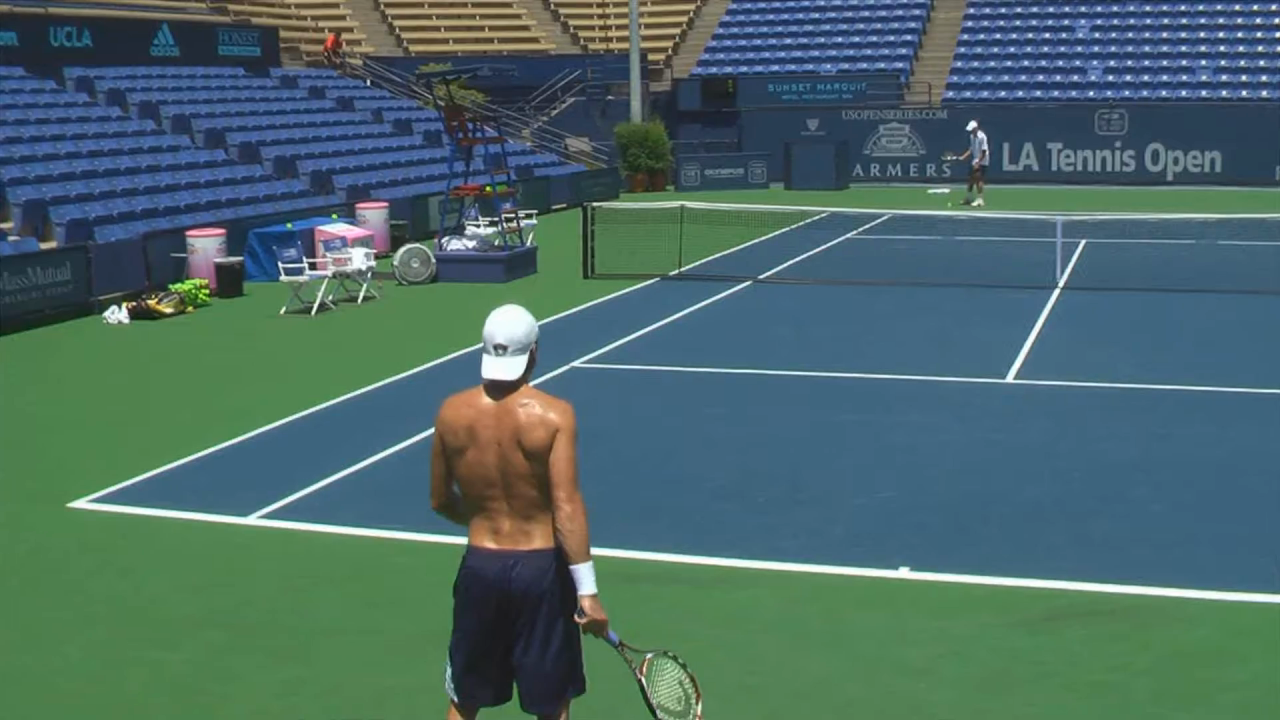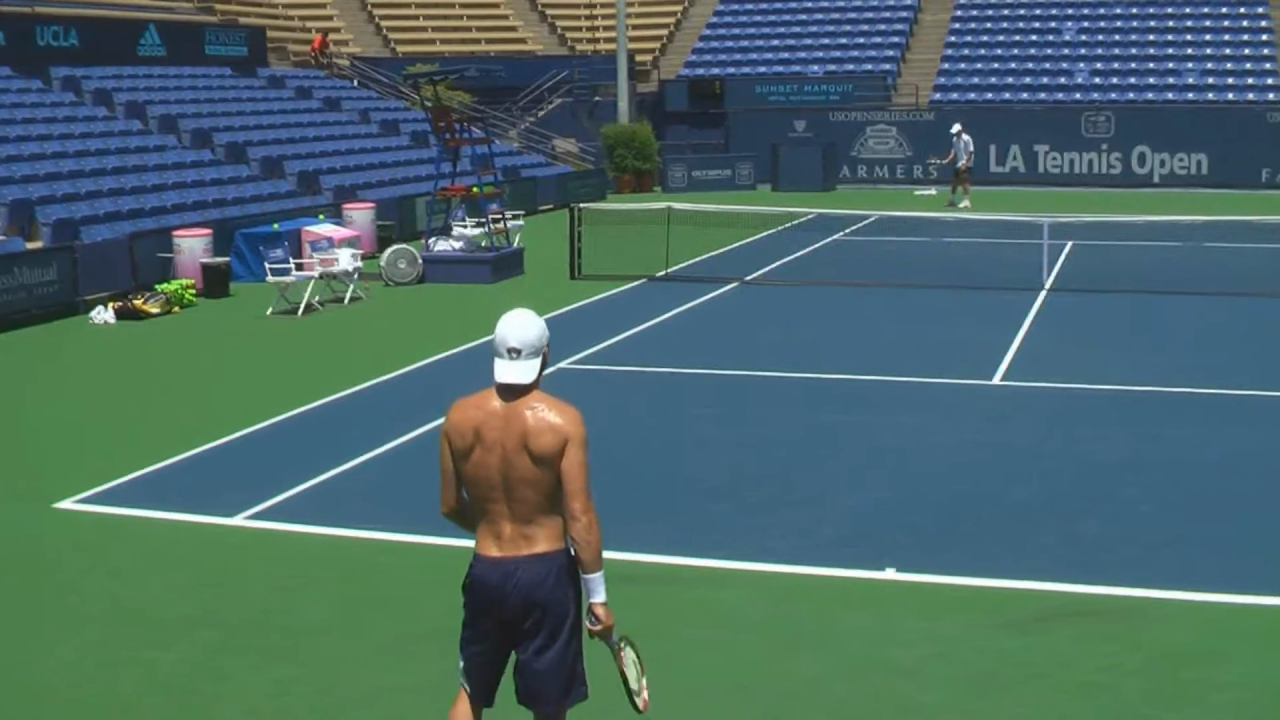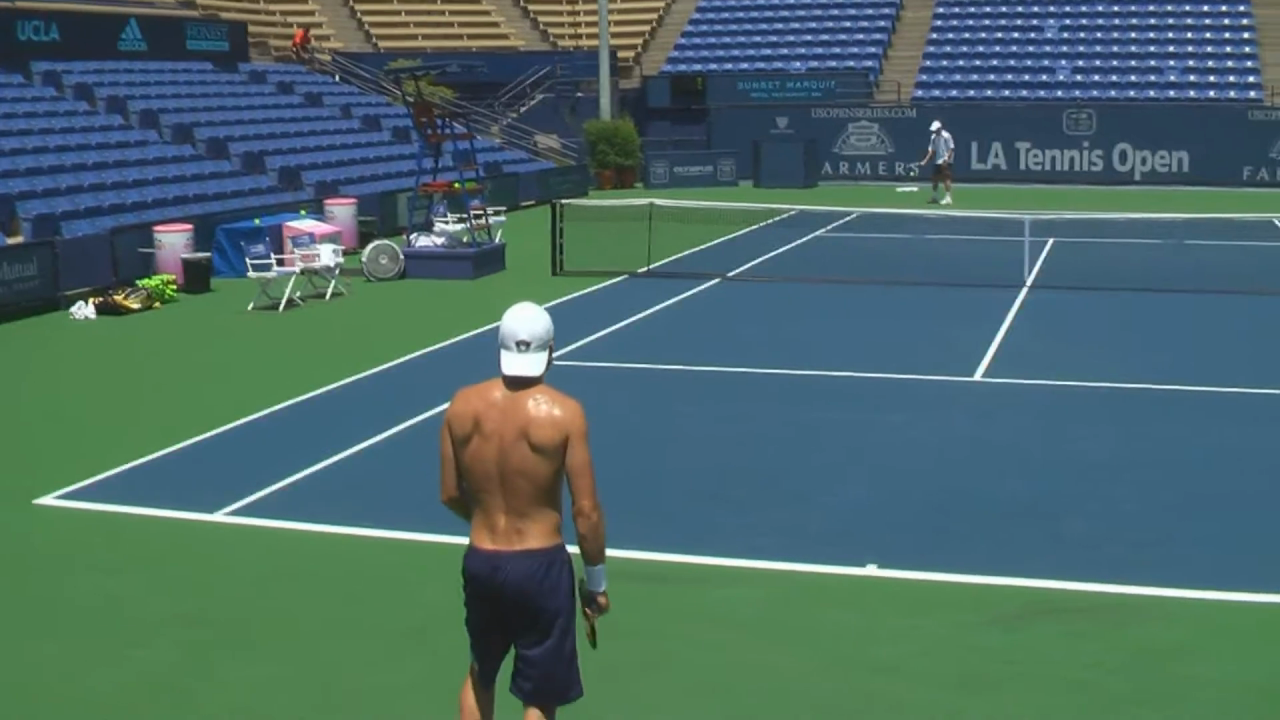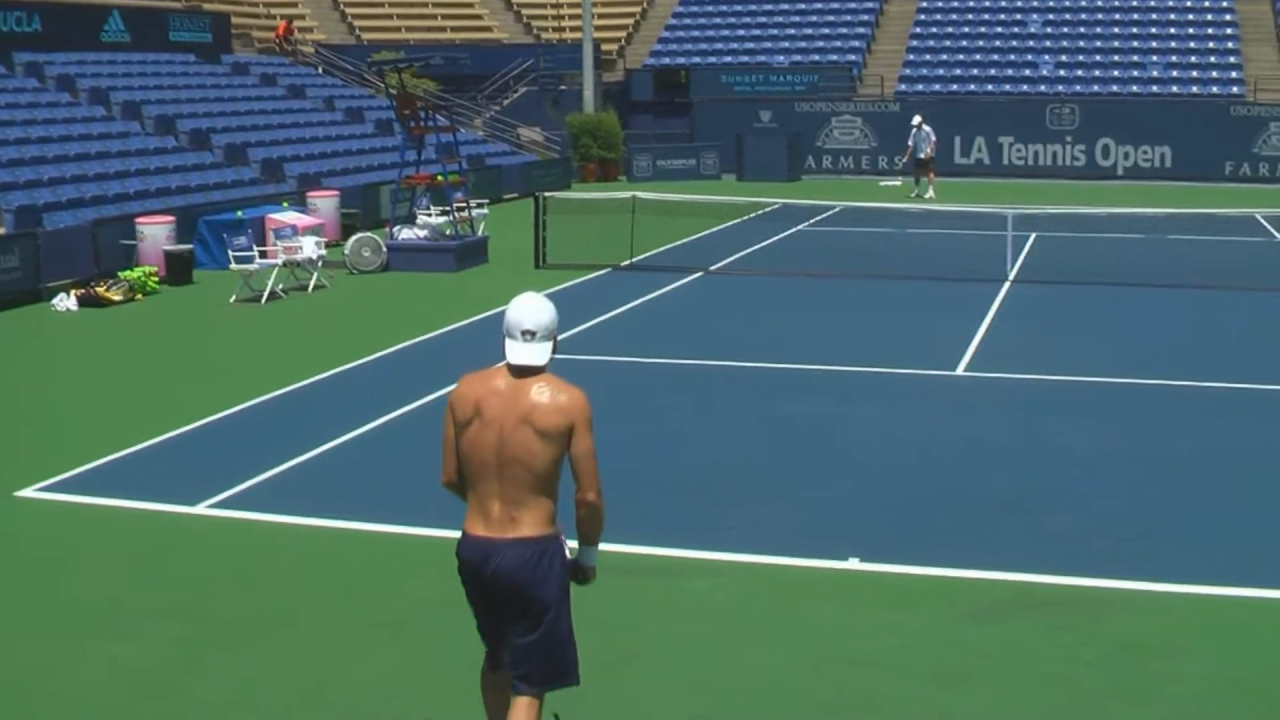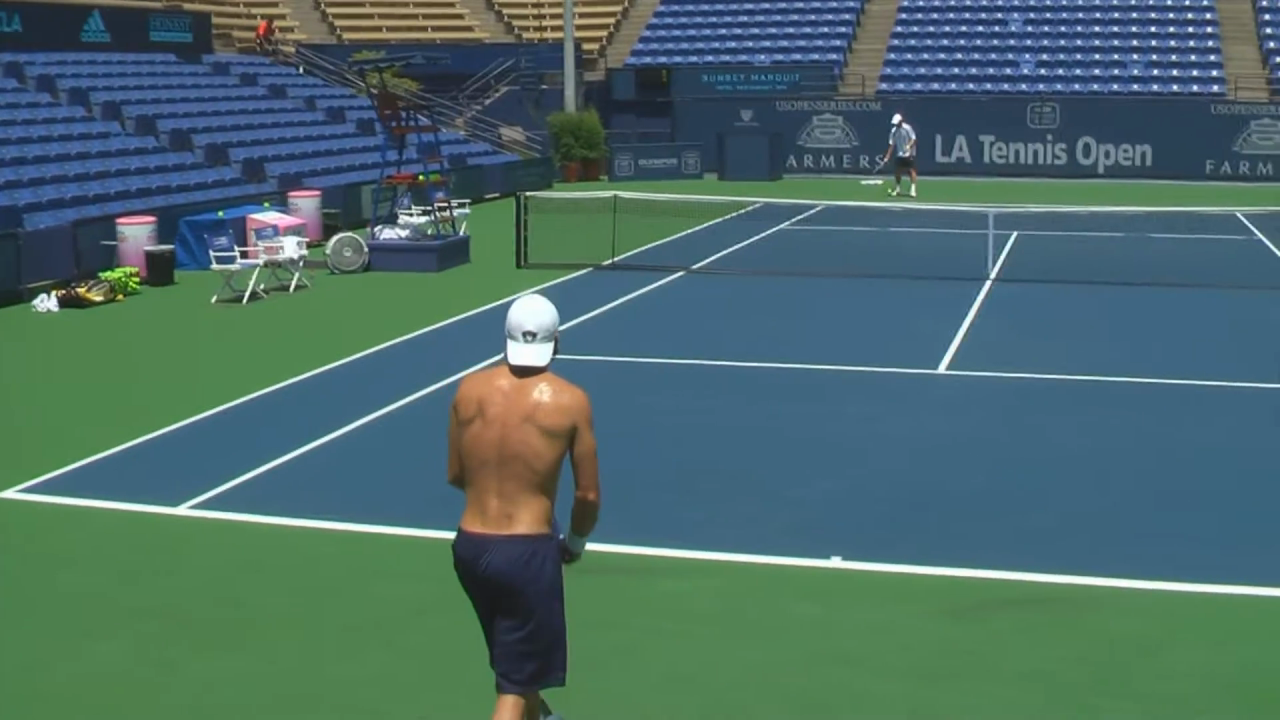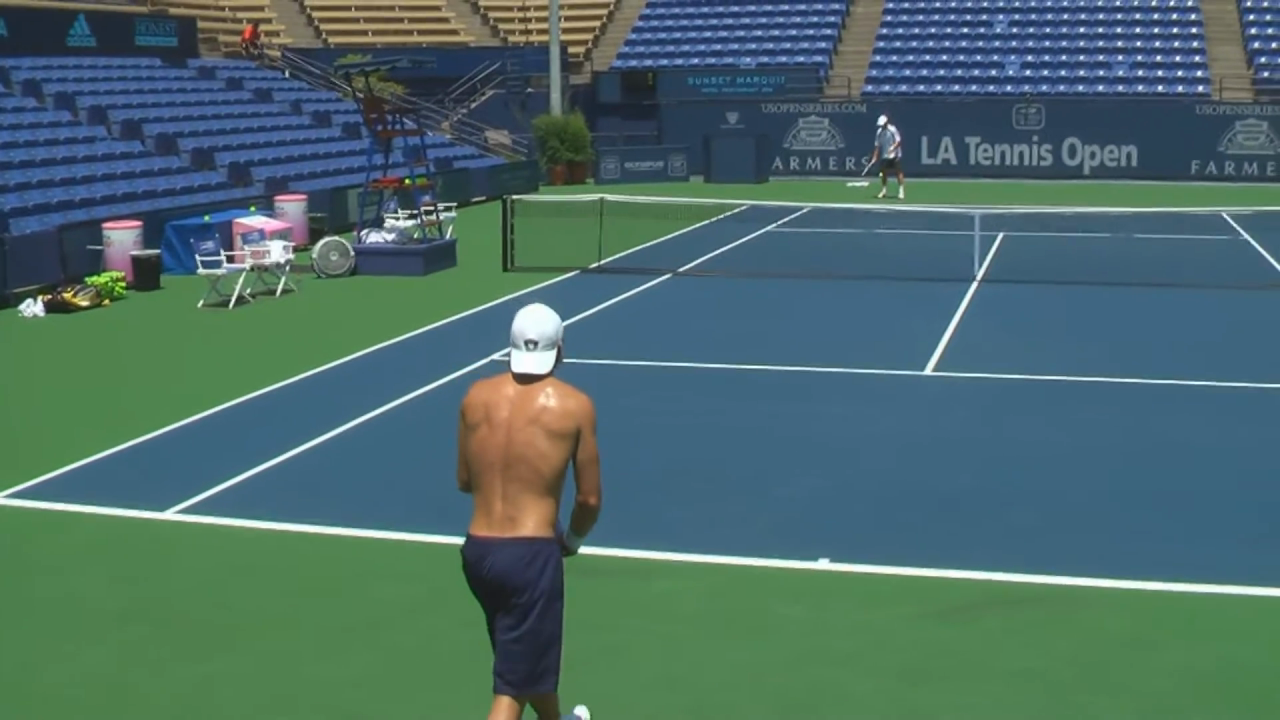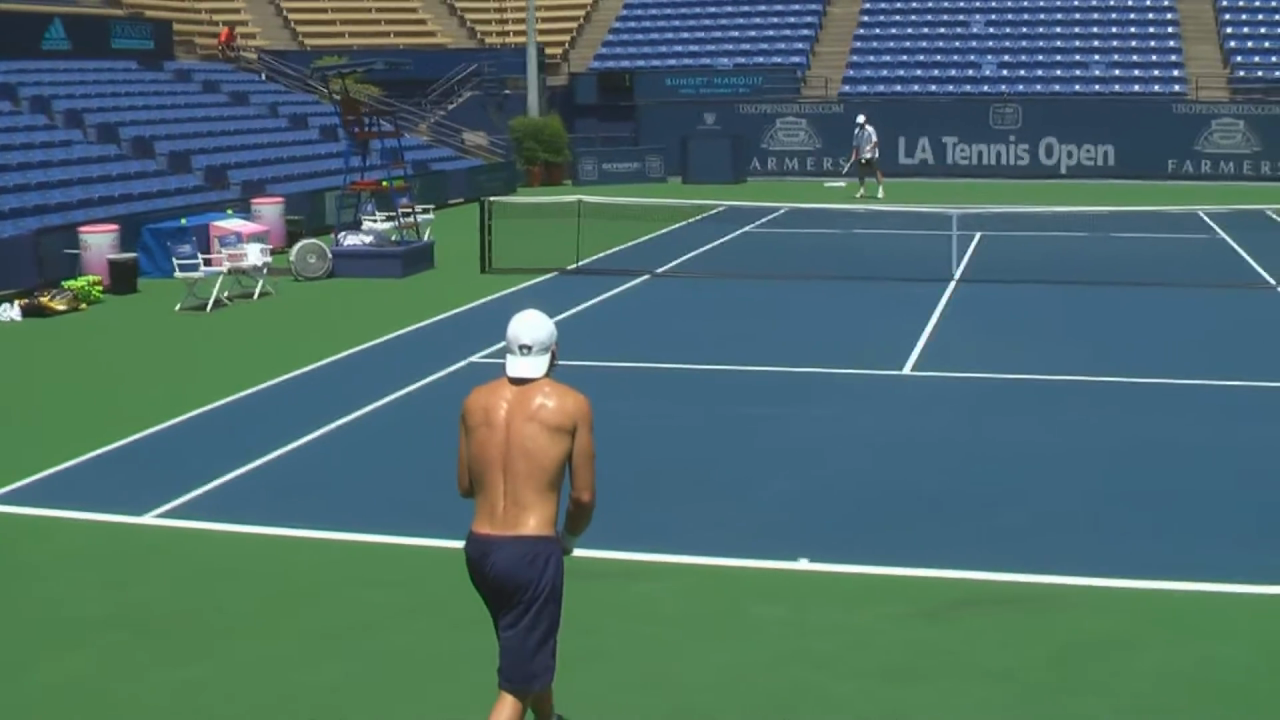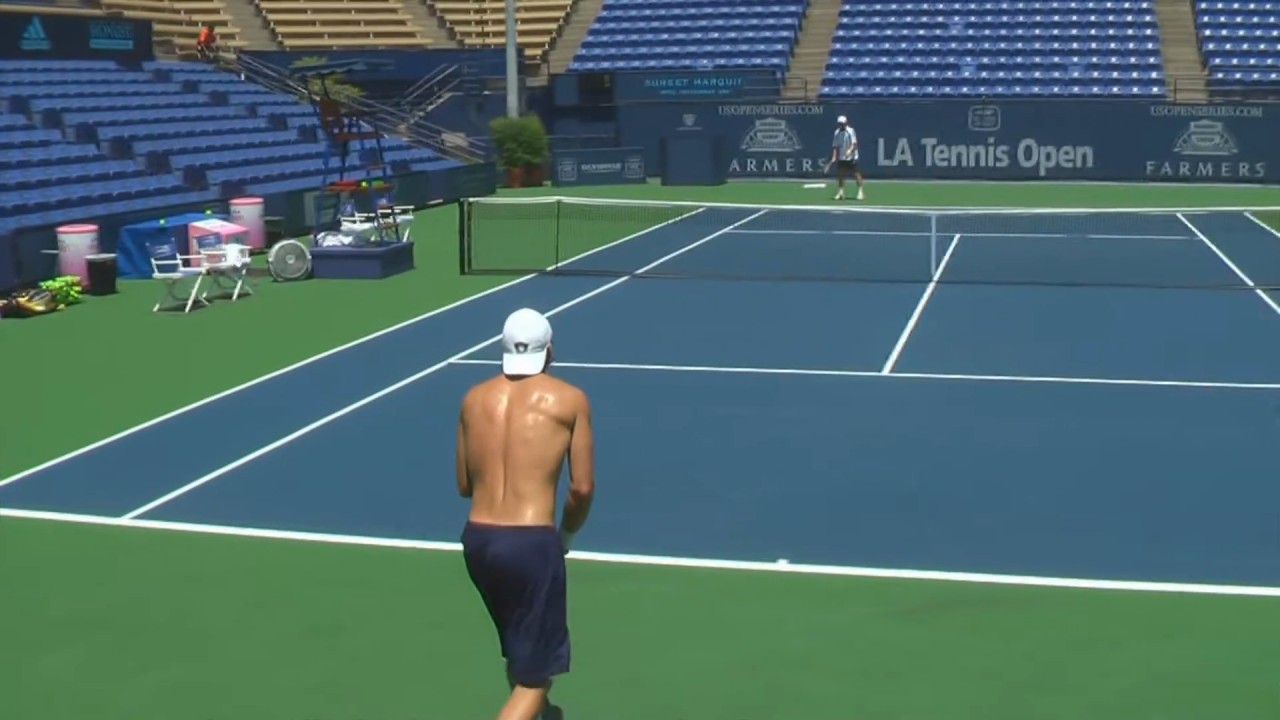
dt=0.4s
person 1, frame 1
left shoulder: (452, 412)
right shoulder: (553, 414)
left elbow: (440, 501)
right elbow: (566, 507)
right wrist: (587, 590)
left hip: (480, 565)
right hip: (541, 566)
person 1, frame 2
left shoulder: (460, 416)
right shoulder: (562, 419)
left elbow: (451, 507)
right elbow: (579, 515)
right wrist: (597, 596)
left hip: (486, 570)
right hip: (547, 572)
person 1, frame 3
left shoulder: (462, 405)
right shoulder: (564, 412)
left elbow: (451, 495)
right elbow: (586, 510)
right wrist: (597, 582)
left hip: (480, 560)
right hip: (541, 566)
left knee: (479, 673)
person 1, frame 4
left shoulder: (466, 391)
right shoulder: (568, 400)
left elbow: (451, 478)
right elbow: (589, 497)
right wrist: (587, 555)
left hip: (473, 548)
right hip: (533, 554)
left knee: (495, 658)
right knee: (529, 685)
person 1, frame 5
left shoulder: (469, 389)
right shoulder: (569, 400)
left elbow: (455, 475)
right elbow: (588, 494)
right wrist: (575, 541)
left hip: (470, 545)
right hip: (526, 551)
left knee: (511, 656)
right knee: (516, 683)
person 1, frame 6
left shoulder: (476, 397)
right shoulder: (573, 405)
left elbow: (465, 481)
right elbow: (589, 498)
right wrist: (573, 538)
left hip: (477, 549)
right hip: (529, 554)
left knee: (524, 657)
person 1, frame 7
left shoulder: (476, 401)
right shoulder: (570, 404)
left elbow: (466, 486)
right elbow: (583, 496)
right wrist: (568, 538)
left hip: (480, 548)
right hip: (531, 552)
left knee: (529, 656)
person 1, frame 8
left shoulder: (474, 399)
right shoulder: (568, 399)
left elbow: (464, 485)
right elbow: (582, 488)
right wrist: (566, 534)
left hip: (478, 539)
right hip: (531, 543)
left knee: (522, 652)
right knee: (534, 676)
